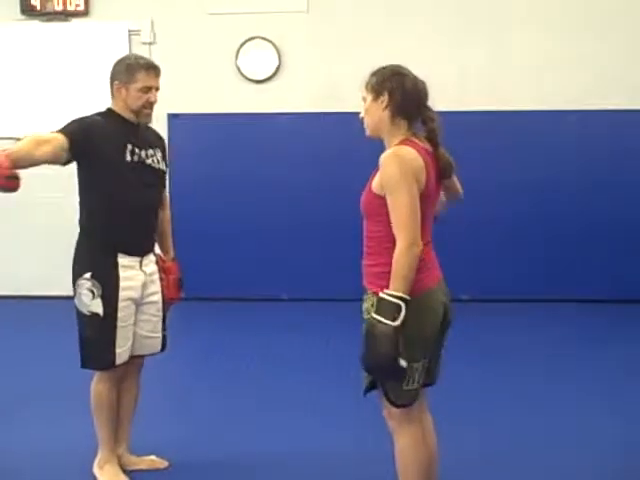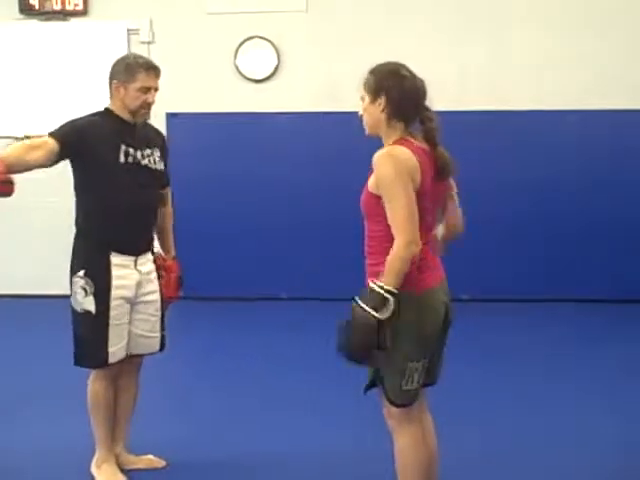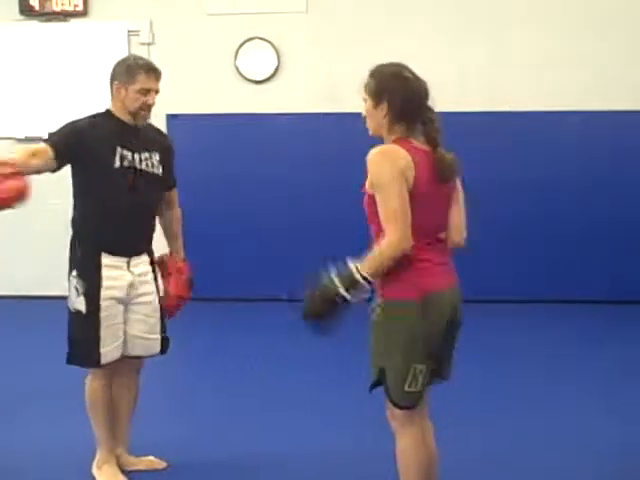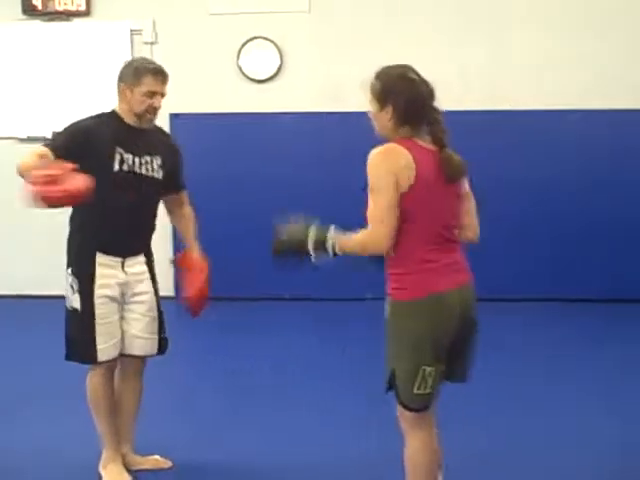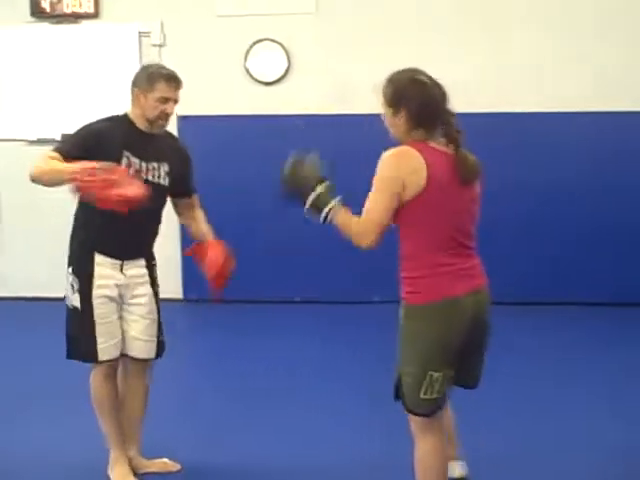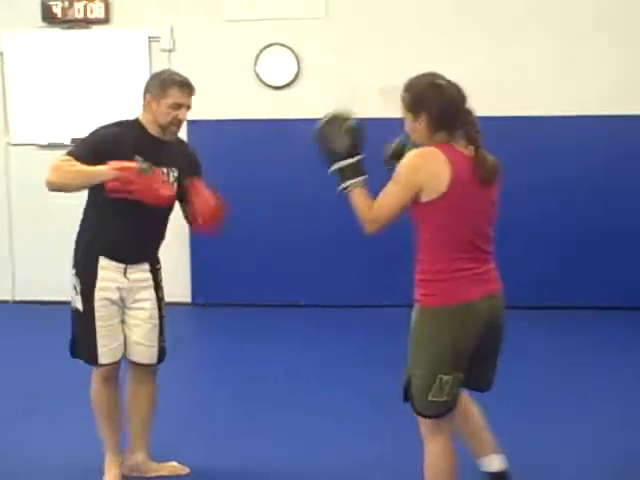
dt=0.1s
person 1, frame 1
left shoulder: (155, 140)
right shoulder: (89, 129)
right elbow: (48, 145)
left wrist: (169, 257)
left hip: (145, 265)
right hip: (102, 266)
left knee: (134, 363)
right knee: (108, 365)
person 1, frame 2
left shoulder: (155, 139)
right shoulder: (89, 130)
right elbow: (41, 148)
left wrist: (170, 256)
left hip: (144, 263)
right hip: (100, 264)
left knee: (133, 360)
right knee: (105, 364)
person 1, frame 3
left shoulder: (159, 141)
right shoulder: (87, 132)
left elbow: (169, 204)
right elbow: (39, 155)
left wrist: (178, 258)
left hip: (142, 265)
right hip: (97, 265)
left knee: (132, 362)
right knee: (102, 364)
person 1, frame 4
left shoulder: (164, 145)
right shoulder: (90, 132)
left elbow: (177, 204)
right elbow: (28, 163)
left wrist: (193, 255)
right wrist: (47, 171)
left hip: (137, 263)
right hip: (93, 263)
left knee: (136, 359)
right knee: (100, 361)
person 1, frame 5
left shoulder: (174, 151)
right shoulder: (101, 134)
left elbow: (188, 208)
right elbow: (40, 169)
left wrist: (210, 244)
right wrist: (83, 172)
left hip: (140, 266)
right hip: (96, 264)
left knee: (139, 361)
right knee: (104, 363)
person 1, frame 6
left shoulder: (182, 153)
right shoulder: (110, 138)
left elbow: (198, 212)
right elbow: (55, 177)
left wrist: (206, 209)
right wrist: (108, 171)
left hip: (144, 271)
right hip: (99, 267)
left knee: (145, 365)
right knee: (104, 367)
person 2, frame 1
left shoulder: (397, 159)
right shoulder: (421, 152)
left elbow: (409, 244)
right elbow: (452, 192)
left wrist: (389, 315)
left hip: (401, 299)
right hip: (423, 293)
left knee: (400, 414)
right knee: (412, 408)
person 2, frame 2
left shoulder: (390, 159)
right shoulder: (432, 154)
left elbow: (406, 243)
right elbow: (453, 221)
left wrist: (375, 304)
left hip: (406, 299)
right hip: (430, 291)
left knee: (401, 413)
right knee: (411, 407)
person 2, frame 3
left shoulder: (384, 159)
right shoulder: (439, 157)
left elbow: (397, 241)
right elbow: (457, 235)
left wrist: (342, 281)
left hip: (408, 300)
right hip: (441, 292)
left knee: (404, 415)
right knee: (412, 408)
person 2, frame 4
left shoulder: (386, 158)
right shoulder: (449, 159)
left elbow: (379, 241)
right elbow: (470, 231)
left wrist: (316, 240)
left hip: (418, 301)
right hip: (459, 292)
left knee: (414, 416)
right knee: (419, 404)
person 2, frame 5
left shoulder: (398, 161)
right shoulder: (463, 161)
left elbow: (366, 234)
left wrist: (320, 197)
left hip: (431, 305)
right hip: (473, 296)
left knee: (424, 421)
right knee: (429, 407)
person 2, frame 6
left shoulder: (422, 161)
right shoulder: (484, 163)
left elbow: (372, 221)
left wrist: (346, 164)
left hip: (444, 308)
right hip: (488, 299)
left knee: (434, 424)
right knee: (450, 395)
